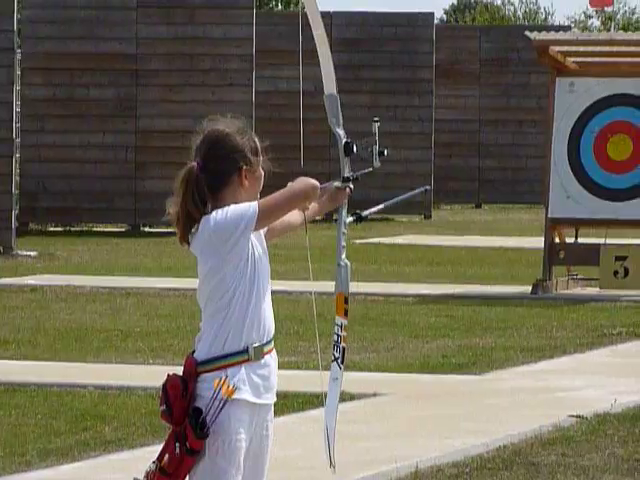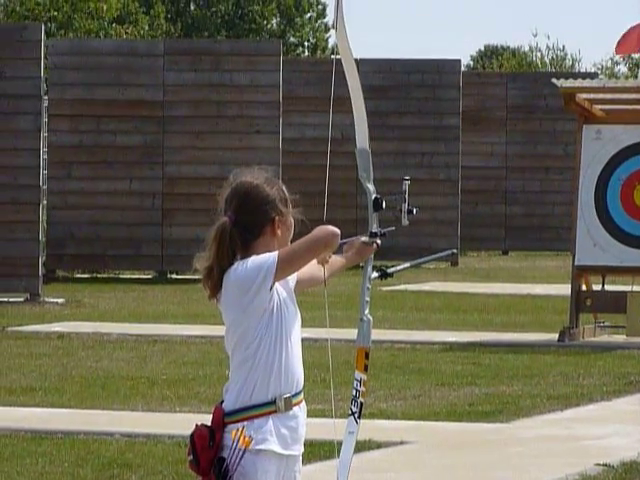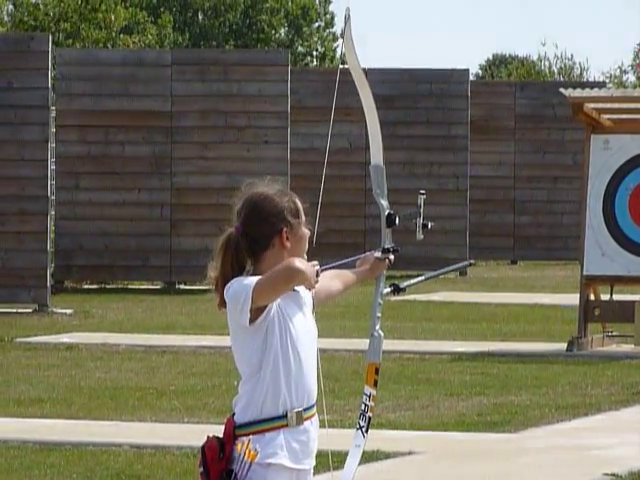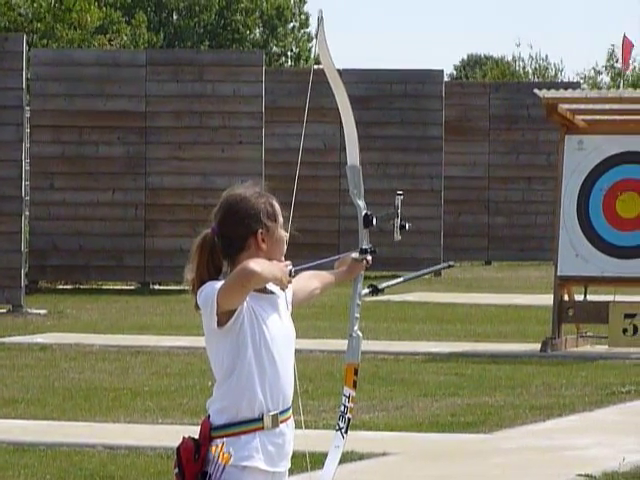
dt=1s
person 1, frame 1
left shoulder: (243, 225)
right shoulder: (221, 225)
left elbow: (291, 218)
right elbow: (306, 189)
left wrist: (324, 205)
right wrist: (306, 194)
left hip: (256, 374)
right hip: (226, 381)
person 1, frame 2
left shoulder: (274, 276)
right shoulder: (245, 276)
left elbow: (315, 270)
right elbow: (328, 234)
left wrist: (350, 257)
right wrist: (323, 250)
left hip: (285, 428)
right hip: (254, 435)
person 1, frame 3
left shoulder: (297, 290)
right shoulder: (242, 292)
left elbow: (331, 282)
right elbow: (293, 269)
left wrist: (364, 272)
right wrist: (302, 271)
left hip: (298, 443)
right hip: (265, 450)
person 1, frame 4
left shoulder: (276, 292)
right shoulder: (215, 297)
left elbow: (309, 283)
right elbow: (249, 272)
left wrist: (341, 273)
right wrist: (272, 271)
left hip: (274, 445)
right hip: (240, 455)
